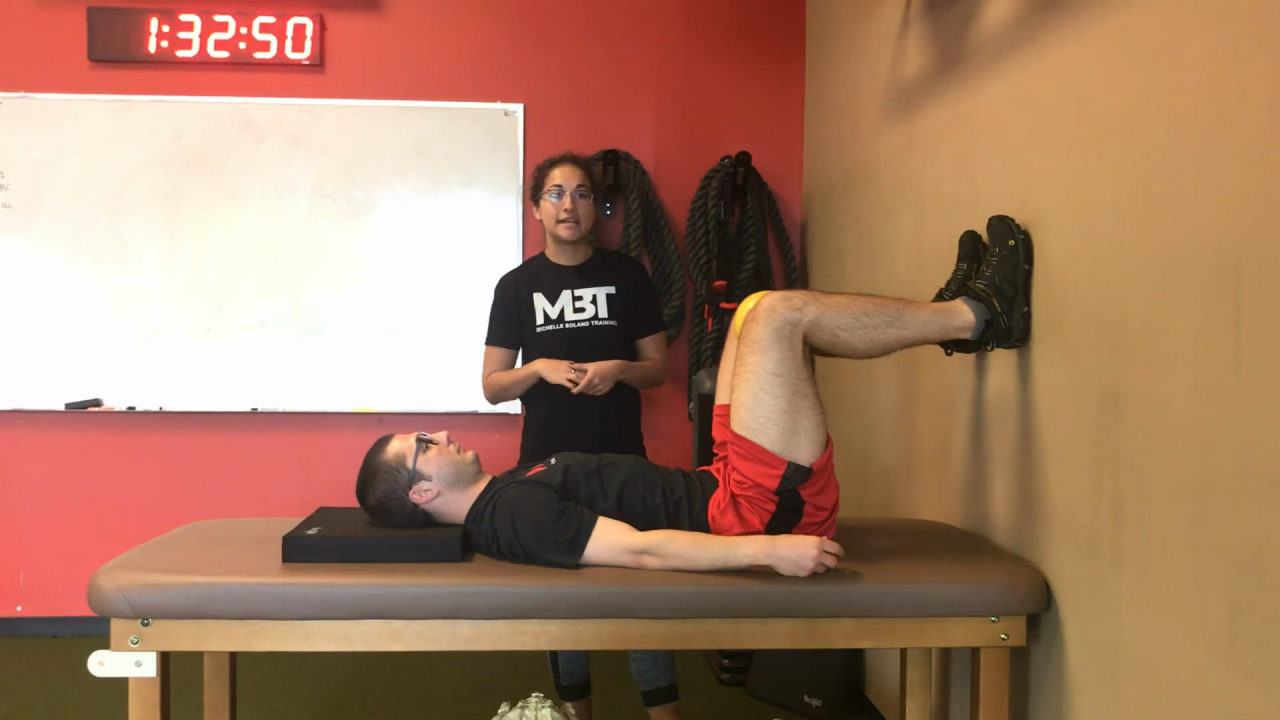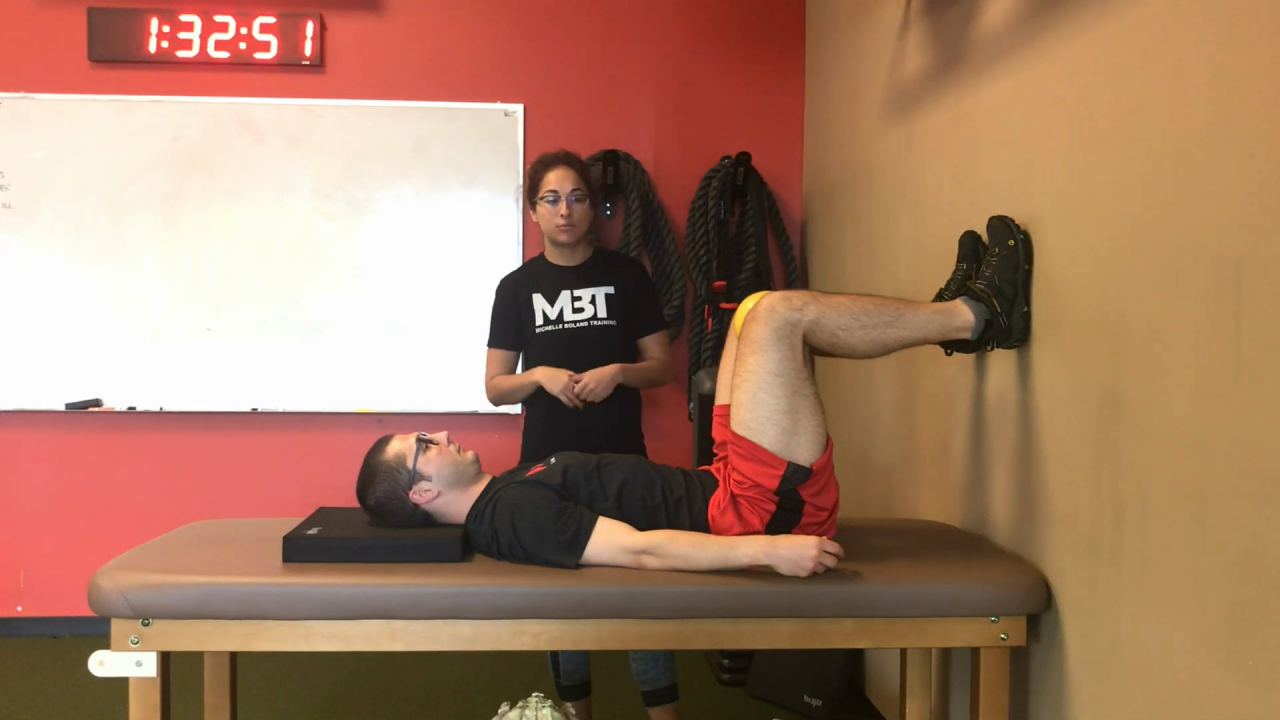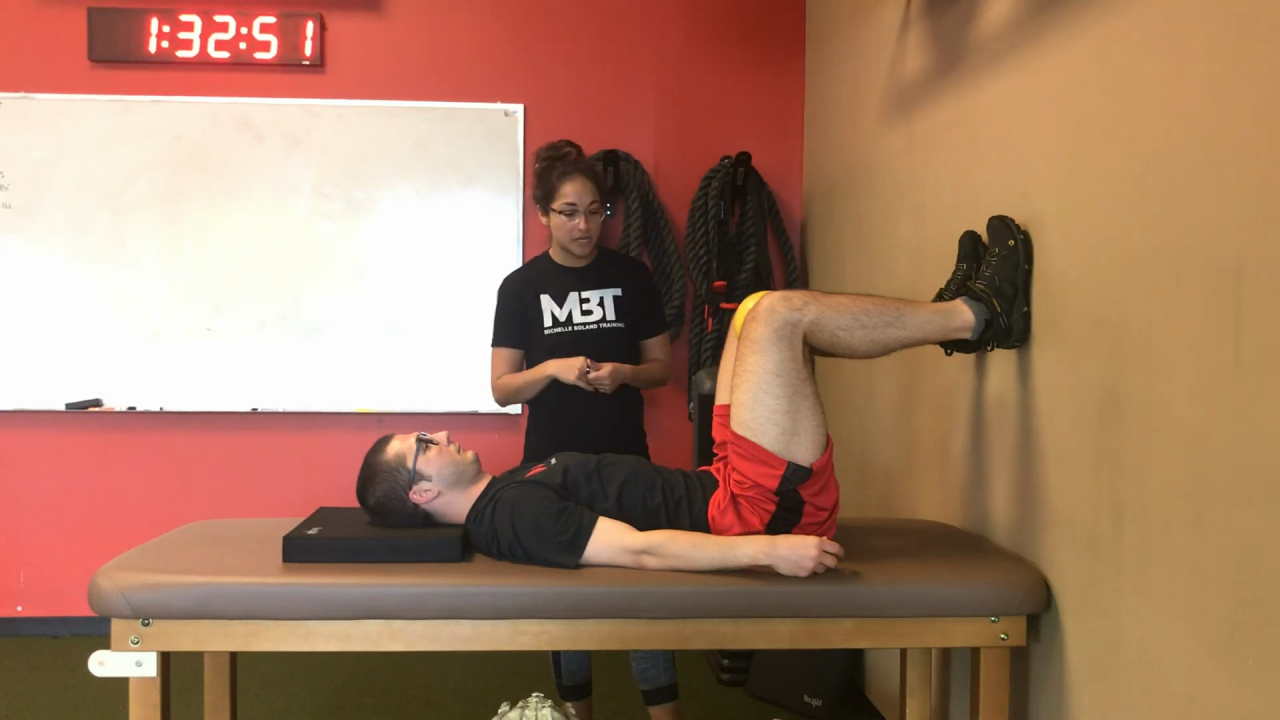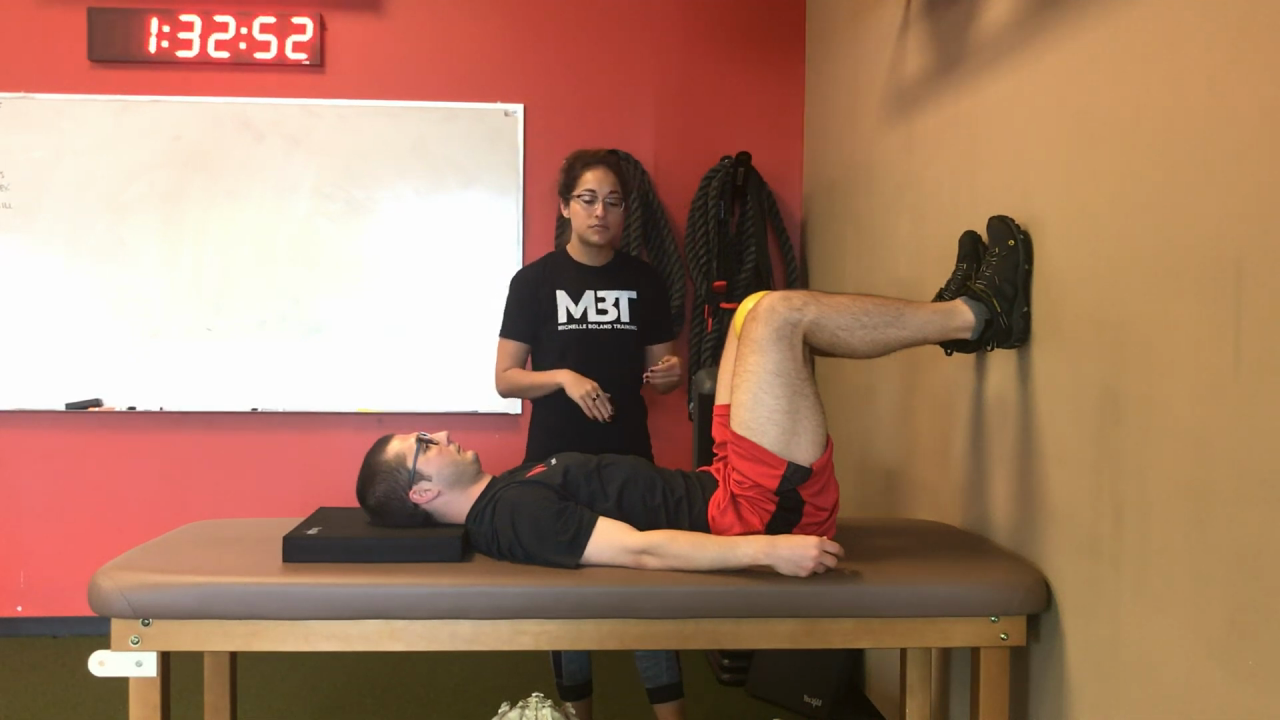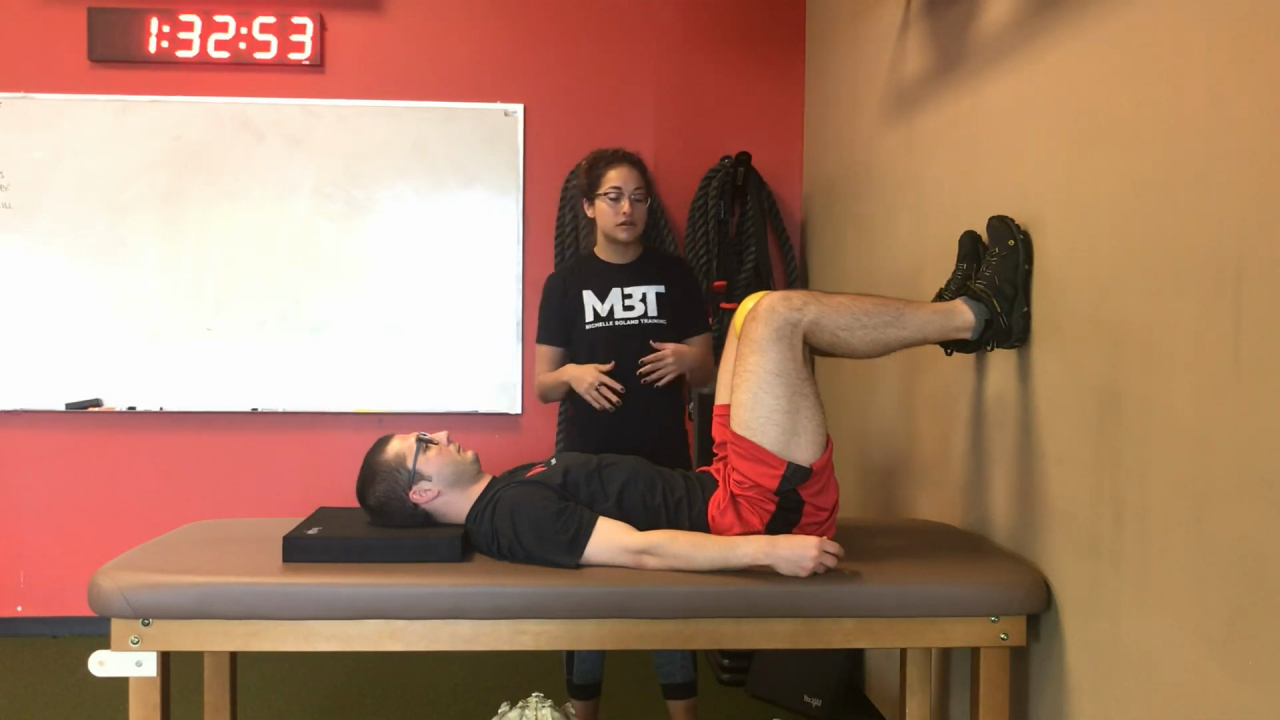
dt=0.7s
person 1, frame 1
left shoulder: (508, 493)
right shoulder: (514, 516)
right elbow: (638, 551)
right wrist: (768, 550)
left hip: (721, 490)
right hip: (752, 510)
left knee: (762, 313)
right knee: (779, 313)
left ankle: (959, 312)
right ankle: (976, 314)
person 1, frame 2
left shoulder: (507, 494)
right shoulder: (512, 516)
right elbow: (639, 549)
right wrist: (769, 550)
left hip: (720, 487)
right hip: (752, 508)
left knee: (764, 315)
right knee: (777, 315)
left ankle: (958, 313)
right ankle: (974, 315)
person 1, frame 3
left shoulder: (505, 493)
right shoulder: (509, 519)
right elbow: (637, 553)
right wrist: (772, 547)
left hip: (719, 491)
right hip: (750, 514)
left knee: (760, 315)
right knee: (775, 314)
left ankle: (957, 313)
right ankle: (977, 315)
person 1, frame 4
left shoulder: (507, 494)
right shoulder: (512, 515)
right elbow: (639, 551)
right wrist: (770, 549)
left hip: (720, 488)
right hip: (754, 512)
left knee: (762, 314)
right knee: (779, 314)
left ankle: (954, 313)
right ankle: (975, 316)
person 1, frame 5
left shoulder: (504, 491)
right shoulder: (513, 519)
right elbow: (637, 550)
right wrist: (772, 545)
left hip: (719, 491)
right hip: (746, 514)
left knee: (760, 312)
right knee: (778, 311)
left ankle: (954, 312)
right ankle: (976, 312)
person 2, frame 1
left shoulder: (627, 274)
right shoulder: (517, 285)
left elbow: (658, 367)
right elbow: (492, 386)
left wrist: (618, 369)
right wrist: (540, 368)
left hip: (620, 458)
right hip: (547, 462)
person 2, frame 2
left shoulder: (626, 274)
right shoulder: (516, 287)
left elbow: (661, 365)
right elbow: (495, 386)
left wrist: (617, 372)
right wrist: (540, 376)
left hip: (621, 458)
right hip: (549, 463)
person 2, frame 3
left shoulder: (632, 275)
right shoulder: (521, 287)
left elbow: (662, 366)
right elbow: (502, 388)
left wrist: (624, 372)
right wrist: (553, 368)
left hip: (625, 460)
right hip: (552, 465)
person 2, frame 4
left shoulder: (645, 280)
right shoulder: (534, 280)
left elbow: (660, 370)
right elbow: (505, 378)
left wrist: (671, 372)
right wrist: (562, 378)
left hip: (629, 459)
right hip: (556, 462)
person 2, frame 5
left shoulder: (676, 275)
right shoulder: (565, 283)
left elbow: (706, 372)
right elbow: (543, 385)
left wrist: (687, 361)
right wrist: (573, 374)
left hip: (664, 459)
right hip: (590, 461)
